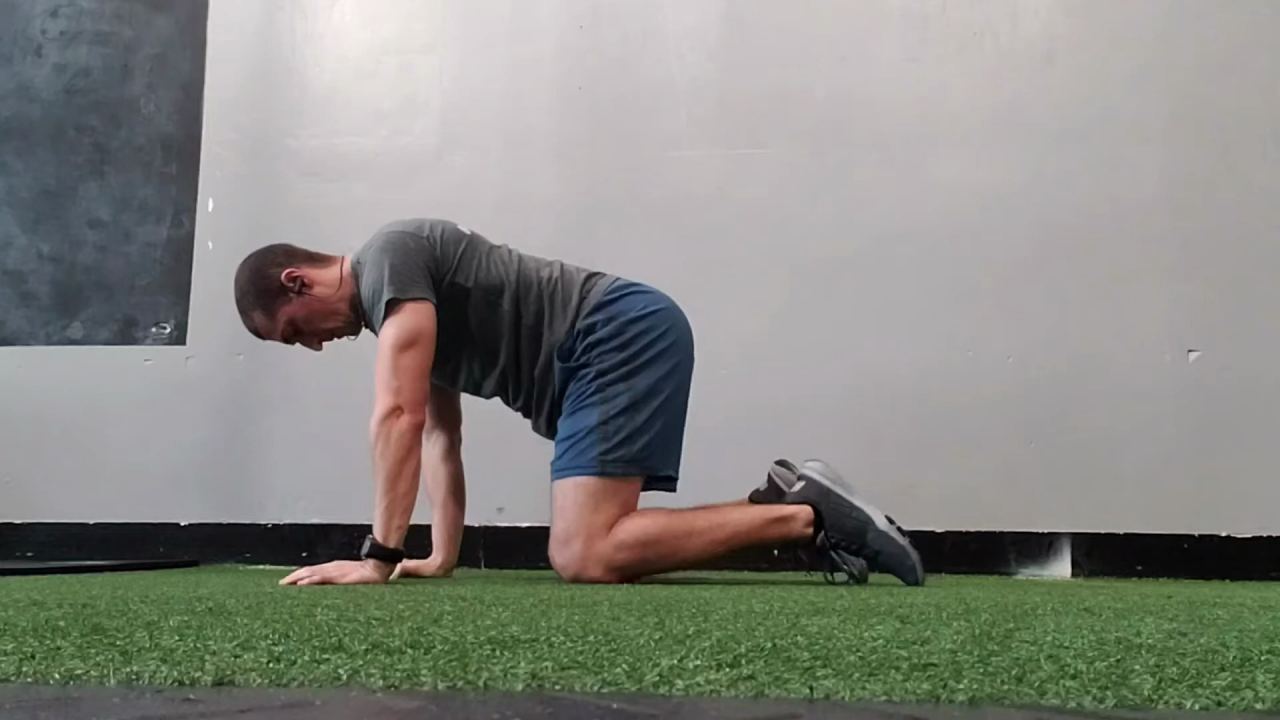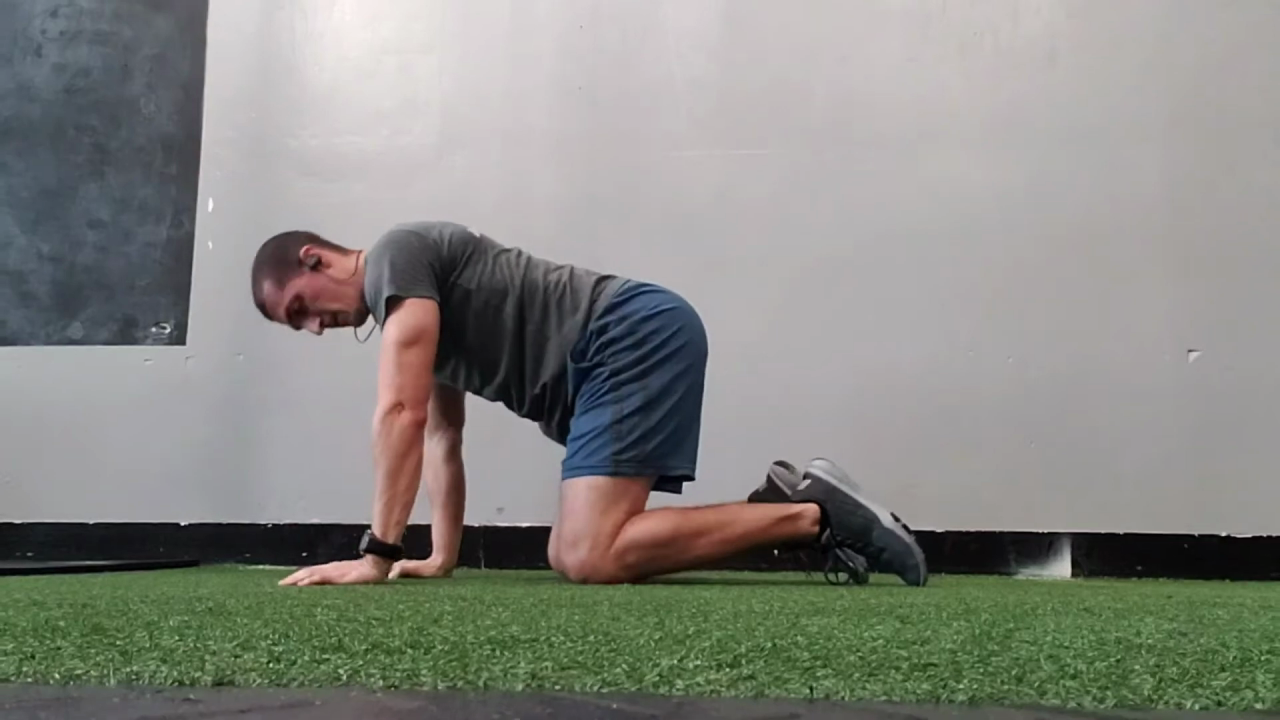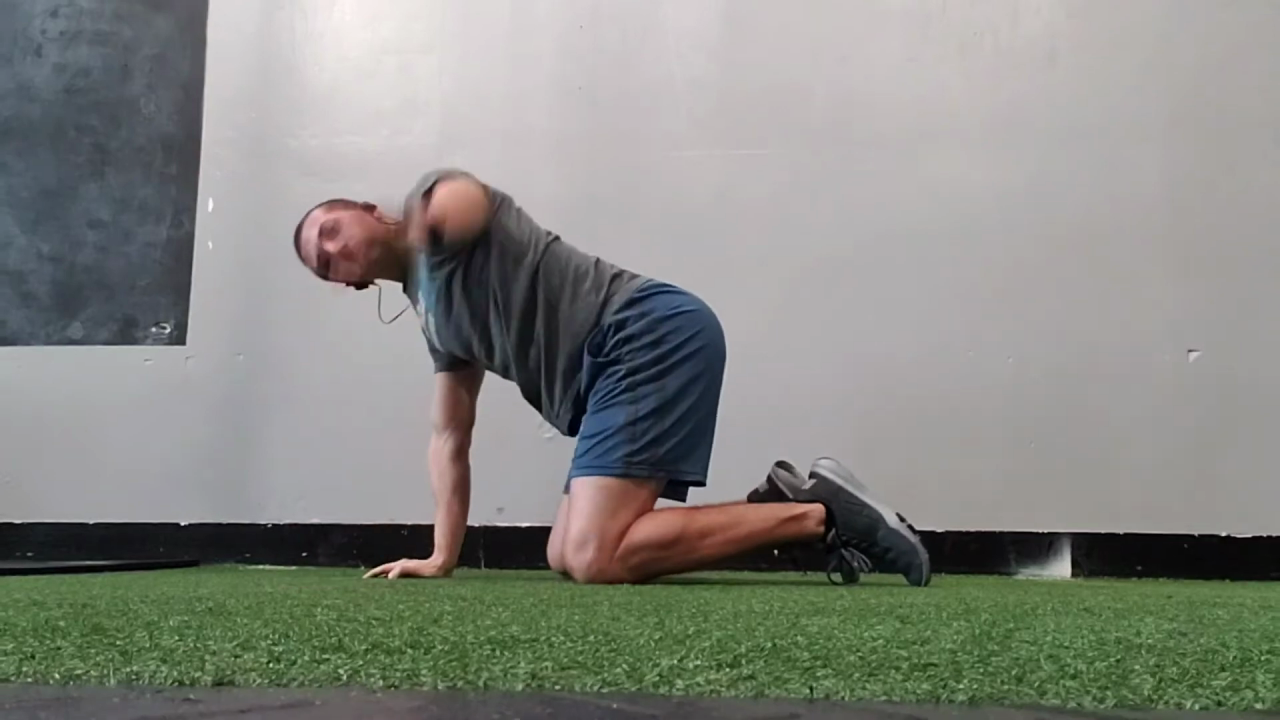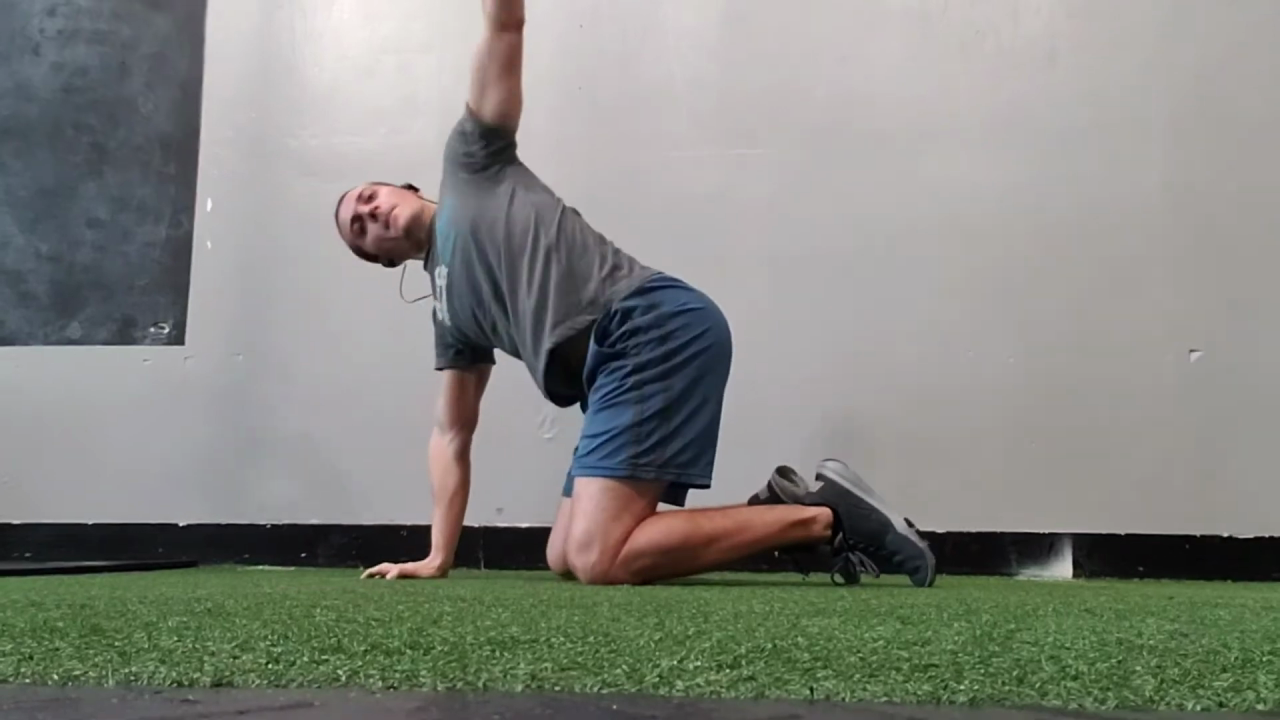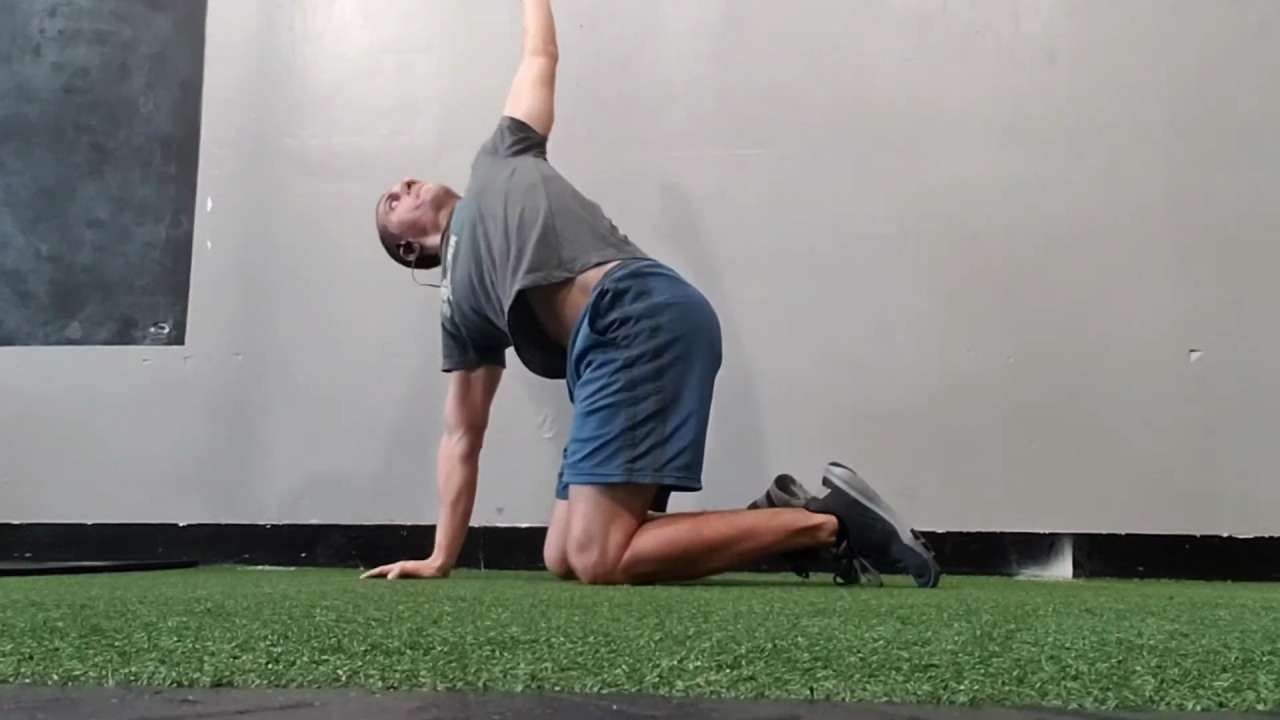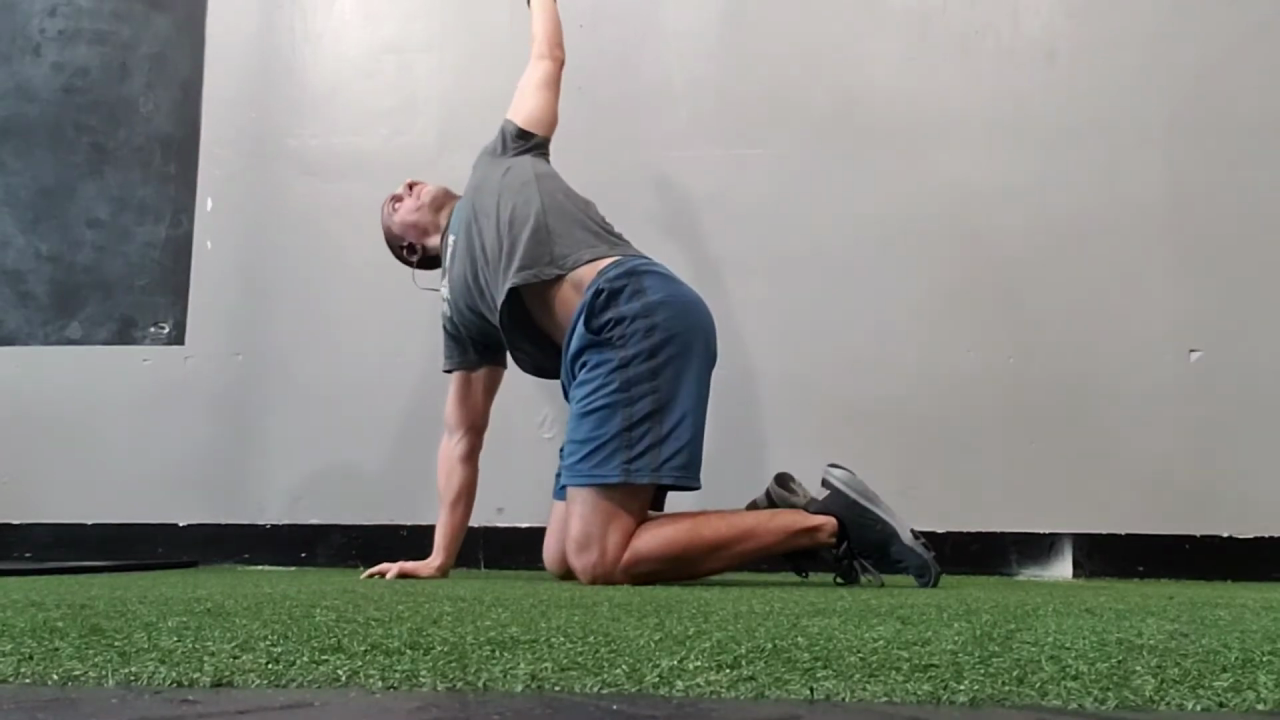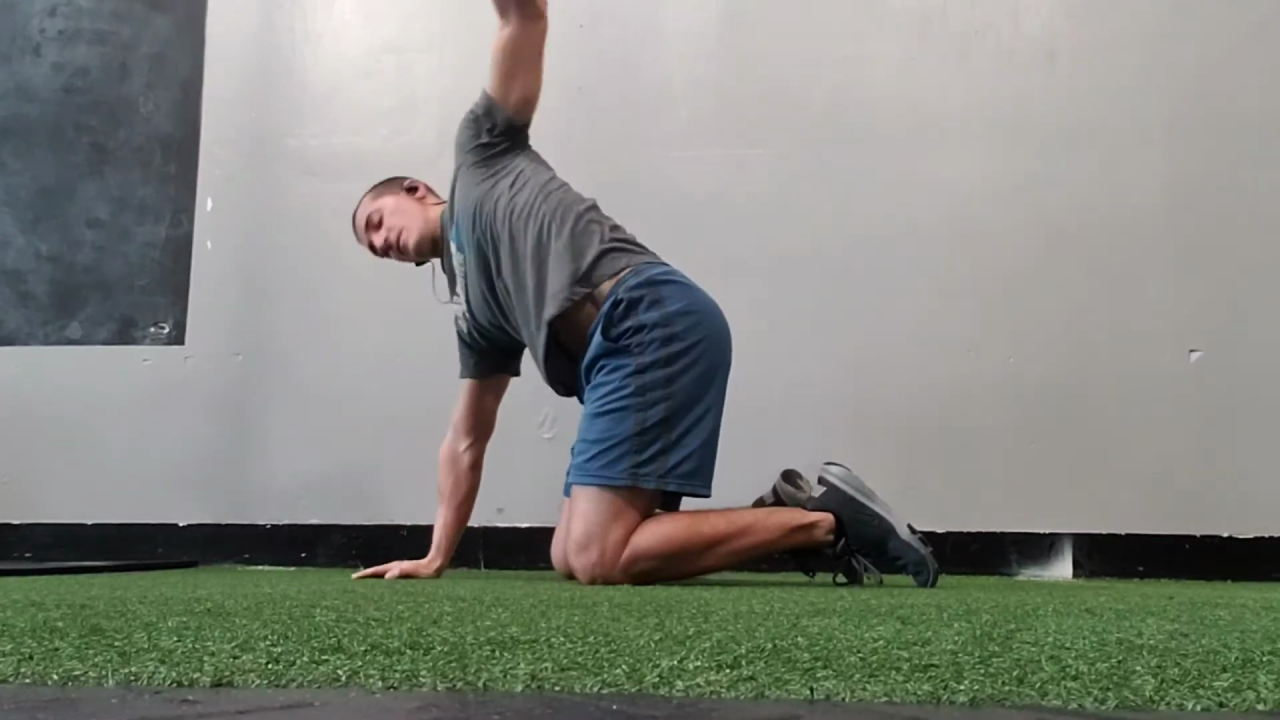
dt=0.4s
person 1, frame 1
left shoulder: (390, 257)
right shoulder: (407, 308)
left elbow: (398, 415)
right elbow: (438, 434)
left wrist: (379, 554)
right wrist: (442, 555)
left hip: (622, 331)
right hip: (613, 348)
left knee: (584, 556)
right knee: (580, 548)
left ankle: (807, 516)
right ankle: (773, 503)
person 1, frame 2
left shoulder: (395, 257)
right shoulder: (414, 309)
left elbow: (401, 412)
right elbow: (441, 436)
left wrist: (377, 553)
right wrist: (441, 556)
left hip: (636, 334)
right hip: (628, 352)
left knee: (590, 559)
right knee: (571, 554)
left ankle: (811, 513)
right ankle: (775, 503)
person 1, frame 3
left shoulder: (431, 201)
right shoulder: (429, 308)
left elbow: (462, 203)
right elbow: (449, 436)
left wrist: (417, 225)
right wrist: (441, 556)
left hip: (652, 333)
right hip: (628, 359)
left knee: (594, 559)
right knee: (567, 554)
left ankle: (816, 513)
right ankle: (775, 502)
person 1, frame 4
left shoulder: (469, 169)
right shoulder: (450, 310)
right elbow: (451, 435)
right wrist: (437, 556)
left hip: (657, 331)
right hip: (623, 363)
left knee: (599, 562)
right knee: (567, 556)
left ankle: (824, 516)
right ankle: (779, 512)
person 1, frame 5
left shoulder: (498, 162)
right shoulder: (458, 301)
left elbow: (539, 58)
right elbow: (461, 435)
right wrist: (440, 557)
left hip: (643, 319)
right hip: (612, 348)
left knee: (601, 563)
right knee: (565, 559)
left ankle: (828, 520)
right ankle: (786, 520)
person 1, frame 6
left shoulder: (500, 162)
right shoulder: (458, 301)
left elbow: (546, 61)
right elbow: (461, 436)
right wrist: (438, 558)
left hip: (635, 316)
right hip: (603, 345)
left knee: (600, 563)
right knee: (563, 559)
left ankle: (826, 524)
right ankle: (777, 521)
person 1, frame 7
left shoulder: (481, 157)
right shoulder: (473, 307)
right elbow: (466, 439)
right wrist: (436, 557)
left hip: (653, 325)
right hip: (624, 349)
left knee: (600, 562)
right knee: (571, 557)
left ankle: (824, 521)
right ankle: (787, 515)
